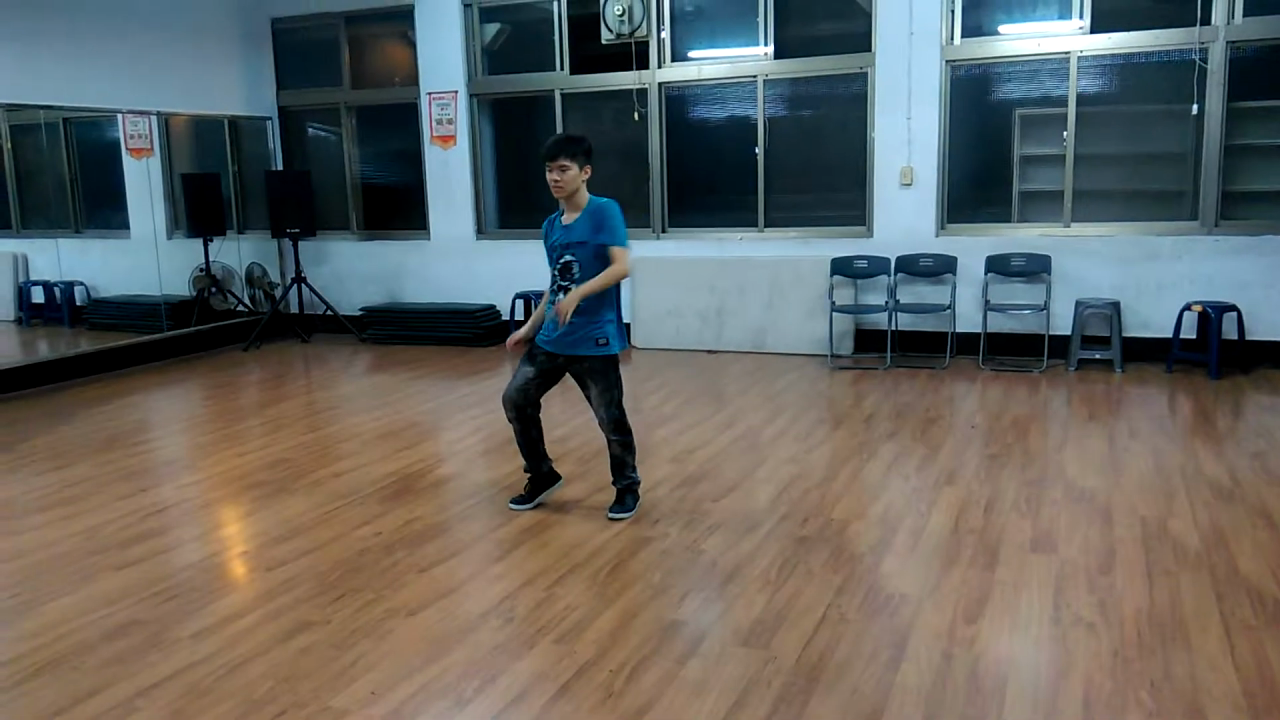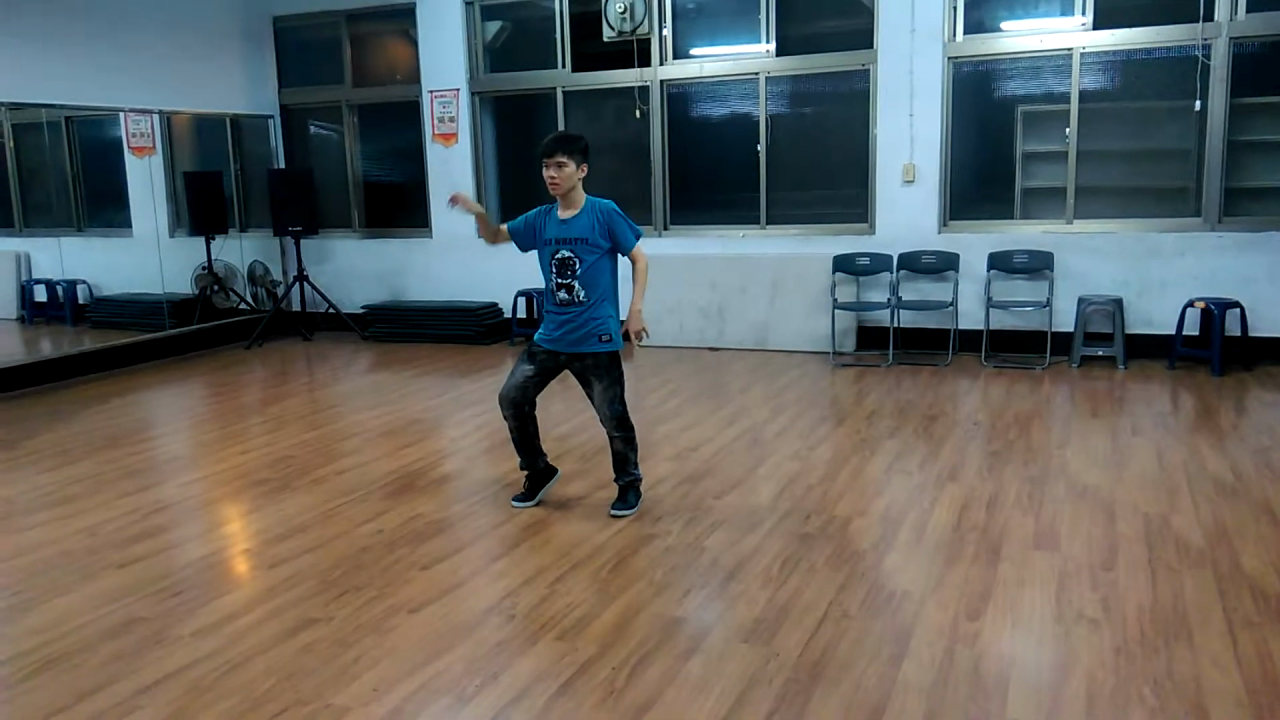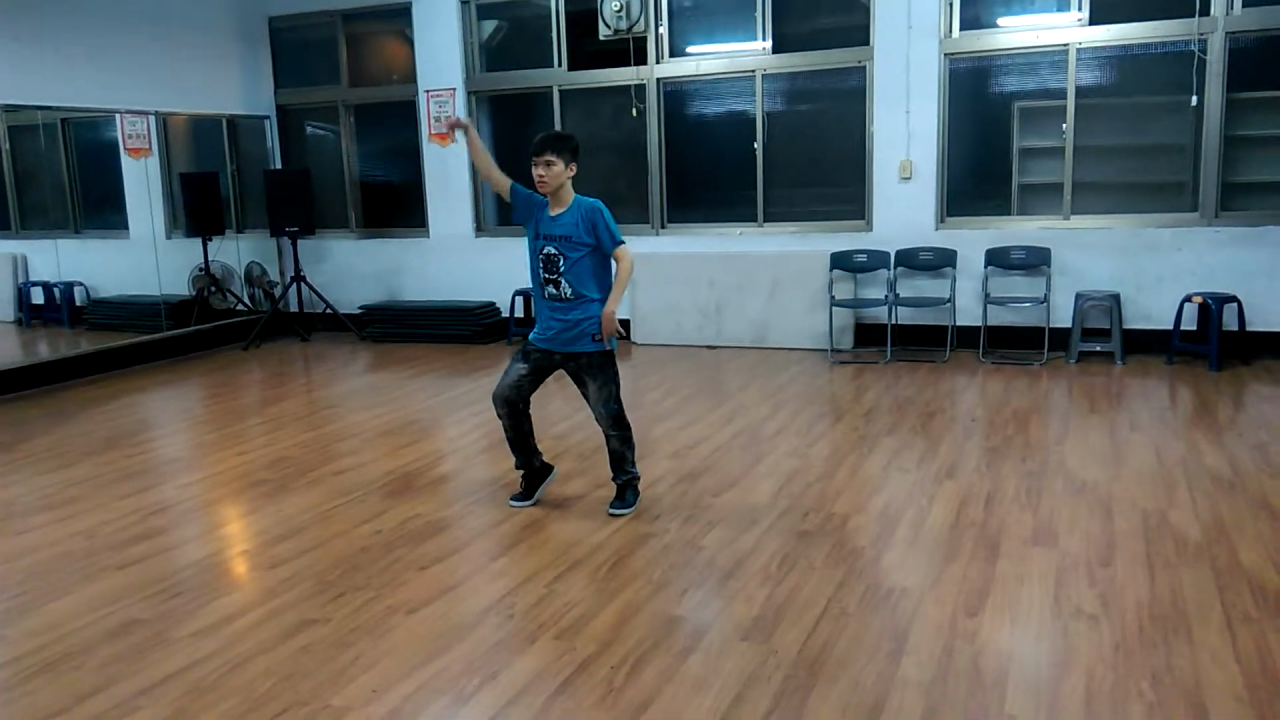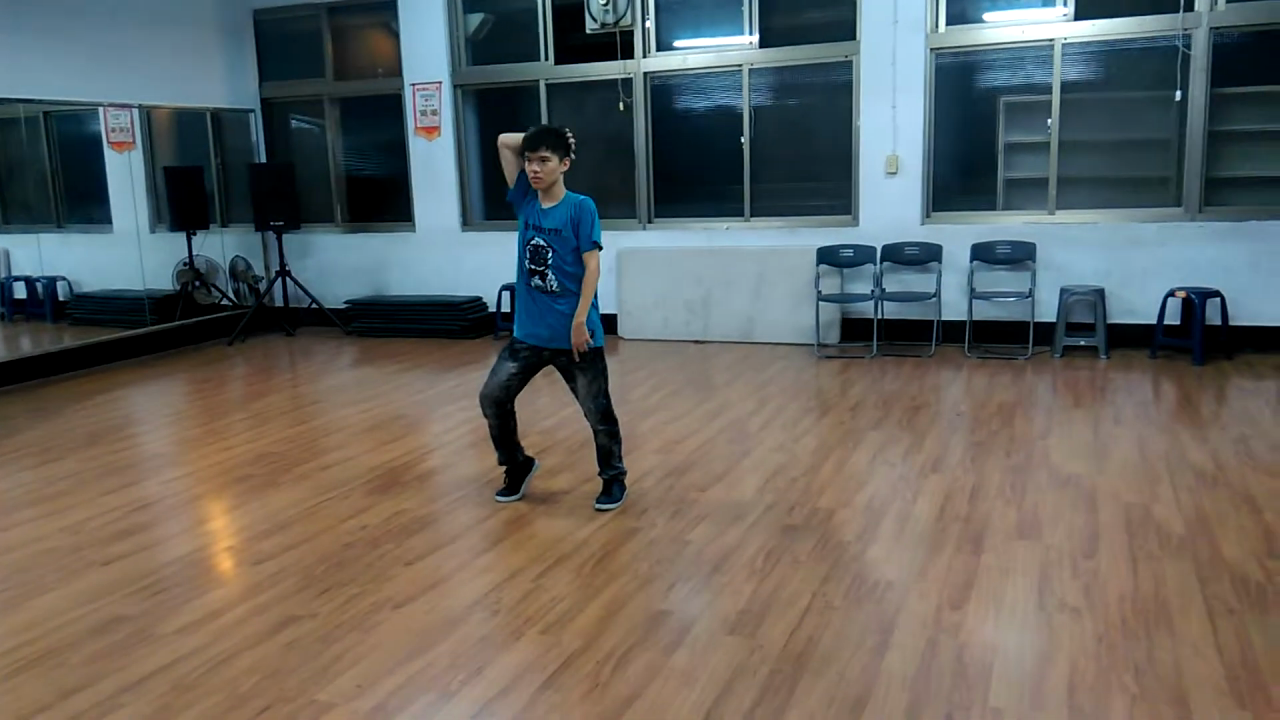
dt=0.4s
person 1, frame 1
left shoulder: (604, 211)
right shoulder: (552, 225)
left elbow: (621, 265)
left wrist: (575, 296)
right wrist: (529, 327)
left hip: (596, 339)
right hip: (552, 337)
left knee: (610, 418)
right knee: (516, 399)
left ankle: (627, 486)
right ankle: (542, 475)
person 1, frame 2
left shoulder: (604, 213)
right shoulder: (540, 219)
left elbow: (638, 258)
right elbow: (495, 236)
left wrist: (635, 308)
right wrist: (476, 212)
left hip: (596, 338)
right hip: (551, 335)
left knee: (612, 415)
right knee: (512, 398)
left ankle: (629, 484)
right ankle: (539, 471)
person 1, frame 3
left shoulder: (591, 211)
right shoulder: (532, 206)
left elbow: (624, 259)
right elbow: (490, 174)
left wrist: (612, 308)
right wrist: (469, 131)
left hip: (587, 338)
right hip: (545, 335)
left knee: (608, 414)
right knee: (506, 397)
left ankle: (628, 483)
right ankle: (535, 471)
person 1, frame 4
left shoulder: (581, 207)
right shoulder: (525, 200)
left elbow: (592, 267)
right elbow: (503, 142)
left wrist: (581, 322)
right wrist: (532, 143)
left hip: (573, 333)
right hip: (529, 332)
left knee: (597, 411)
right knee: (492, 397)
left ankle: (614, 478)
right ankle: (517, 466)
